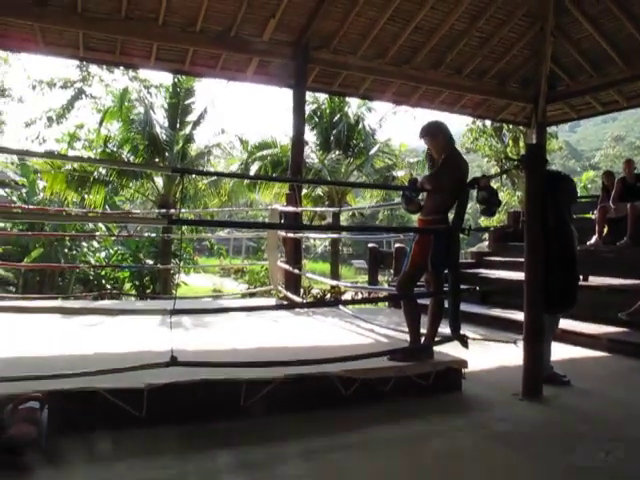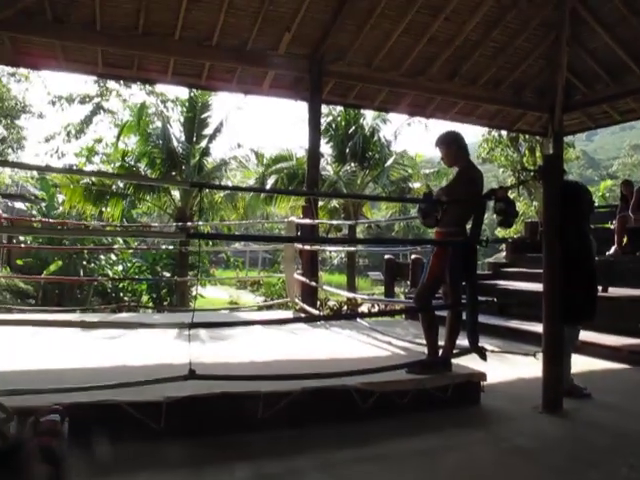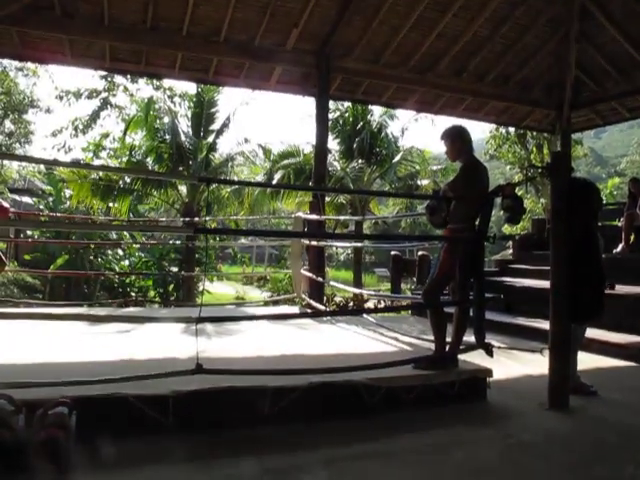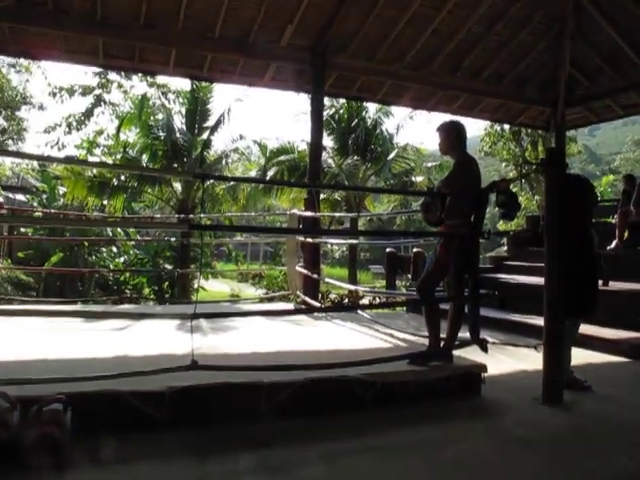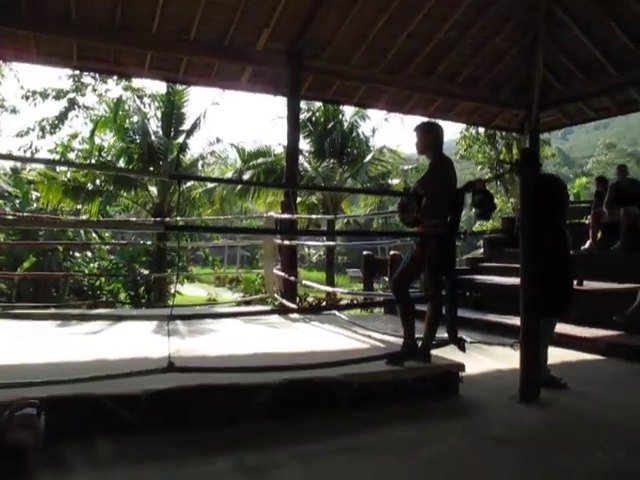
dt=0.4s
person 1, frame 1
left shoulder: (450, 160)
right shoulder: (457, 161)
left elbow: (429, 182)
left wrist: (420, 182)
left hip: (432, 230)
right hip: (440, 229)
left knee: (405, 285)
right knee: (435, 287)
left ankle: (416, 346)
right ankle: (427, 345)
person 1, frame 2
left shoulder: (465, 173)
right shoulder: (473, 173)
left elbow: (443, 195)
left wrist: (436, 195)
left hip: (449, 242)
right hip: (457, 241)
left knee: (422, 297)
right knee: (452, 299)
left ankle: (433, 358)
right ankle: (445, 358)
person 1, frame 3
left shoulder: (469, 168)
right shoulder: (478, 169)
left elbow: (449, 191)
left wrist: (443, 193)
left hip: (458, 238)
right hip: (467, 238)
left knee: (431, 293)
right knee: (461, 296)
left ankle: (440, 354)
right ankle: (451, 354)
person 1, frame 4
left shoulder: (463, 164)
right shoulder: (469, 164)
left elbow: (444, 188)
left wrist: (437, 190)
left hip: (455, 235)
right hip: (462, 234)
left knee: (425, 286)
right knee: (456, 292)
left ankle: (434, 347)
right ankle: (446, 349)
person 1, frame 5
left shoulder: (438, 164)
right shoulder: (445, 164)
left elbow: (420, 188)
left wrist: (415, 191)
left hip: (432, 234)
right hip: (440, 234)
left knee: (399, 283)
right knee: (433, 292)
left ankle: (410, 344)
right ankle: (424, 348)
person 2, frame 1
left shoulder: (555, 215)
right shoulder: (555, 217)
right elbow: (559, 246)
left hip: (553, 272)
right hip: (554, 274)
left knee: (547, 322)
right knee: (548, 322)
left ankle: (544, 367)
right ankle: (544, 370)
person 2, frame 2
left shoulder: (567, 213)
right shoulder: (573, 213)
left hip: (570, 276)
right hip: (573, 278)
left knee: (568, 329)
right knee: (569, 329)
left ankle: (564, 378)
right ankle: (564, 381)
person 2, frame 3
left shoulder: (570, 195)
right shoulder: (583, 194)
left hip: (577, 264)
right hip: (582, 266)
left knee: (575, 320)
right knee: (577, 320)
left ankle: (570, 374)
right ankle: (571, 377)
person 2, frame 4
left shoulder: (562, 186)
right shoulder: (578, 185)
left hip: (570, 257)
right hip: (576, 258)
left knee: (568, 313)
right knee: (572, 314)
left ankle: (563, 369)
right ankle: (564, 372)
person 2, frame 5
left shoulder: (533, 186)
right shoulder: (551, 184)
left hip: (541, 256)
right hip: (551, 257)
left knee: (544, 312)
right knee: (548, 312)
left ankle: (538, 367)
right ankle: (540, 369)
